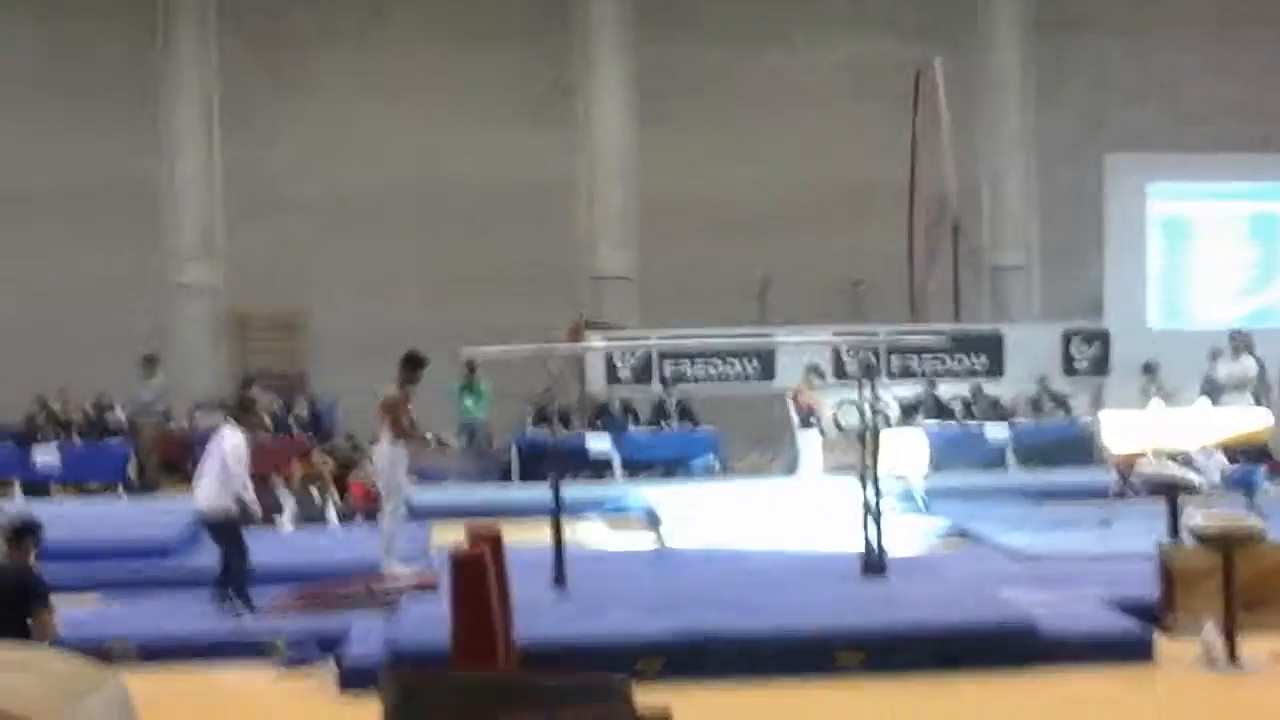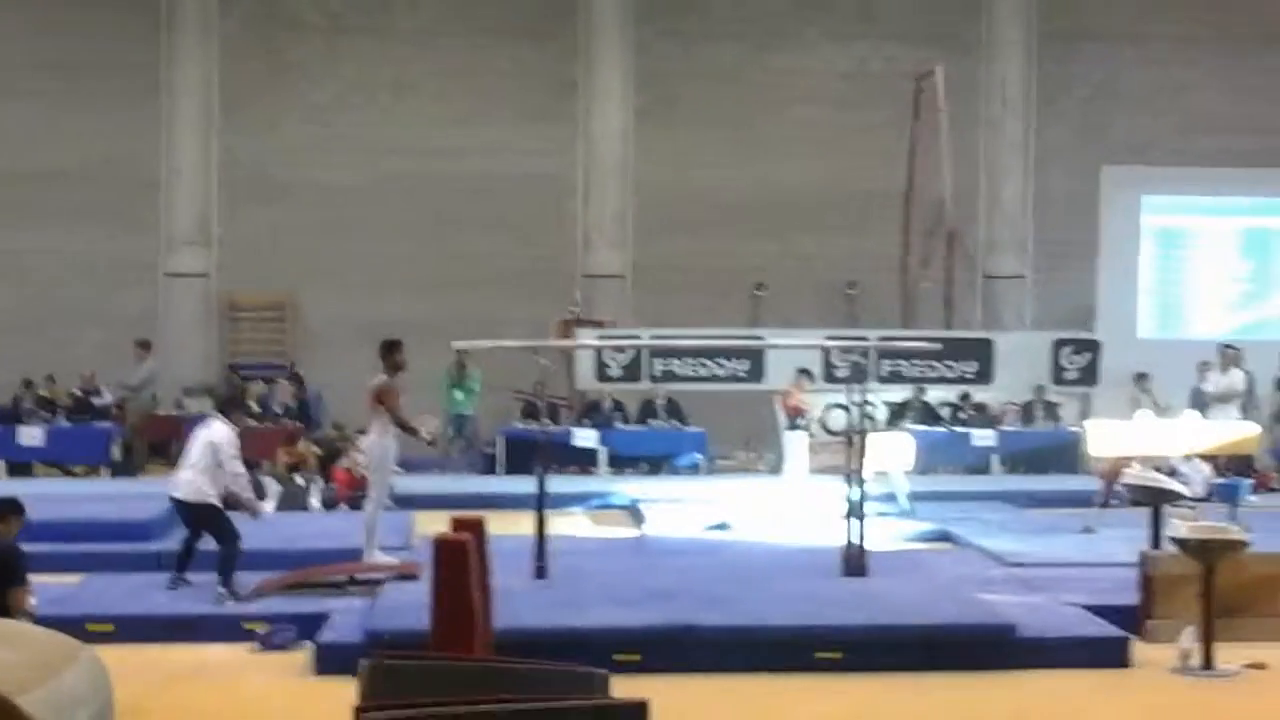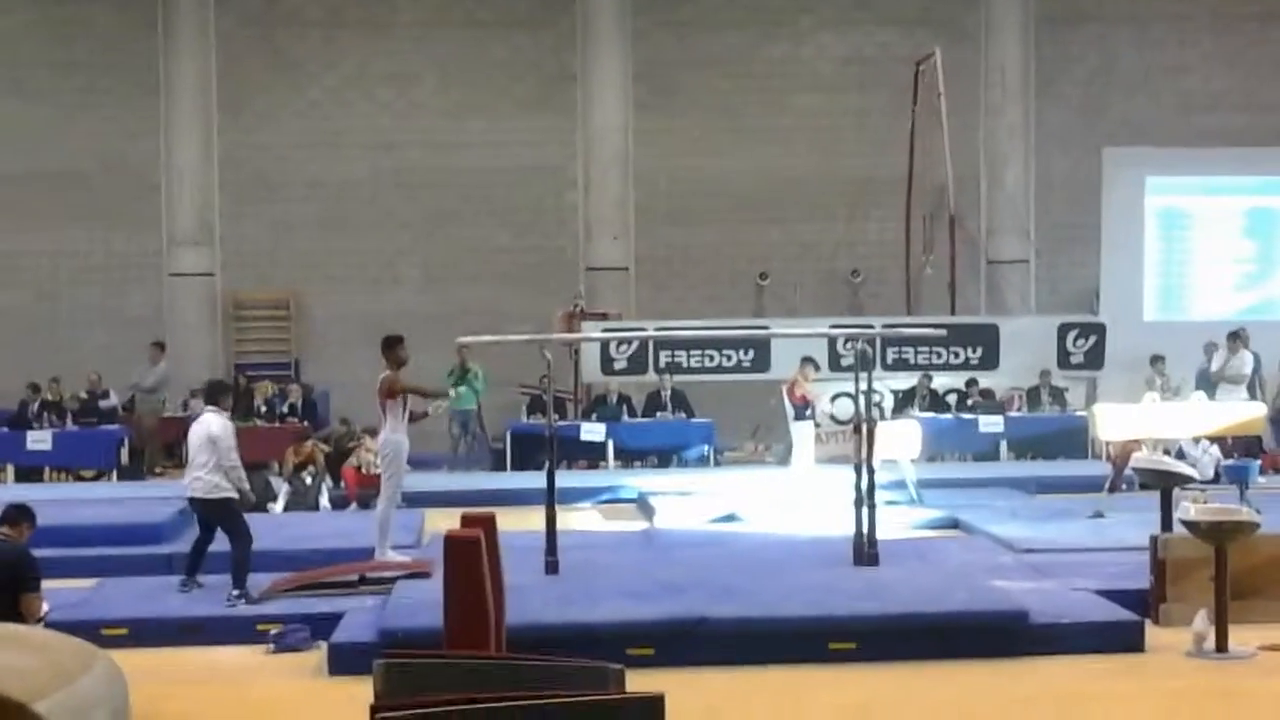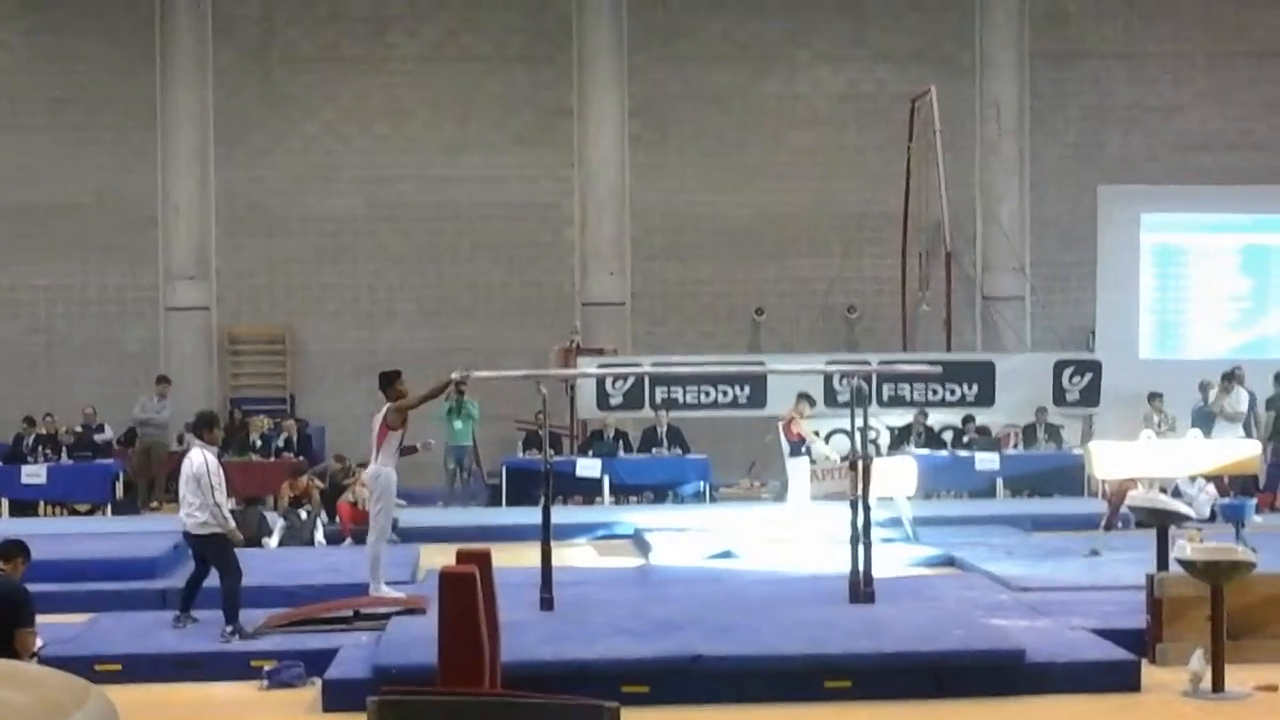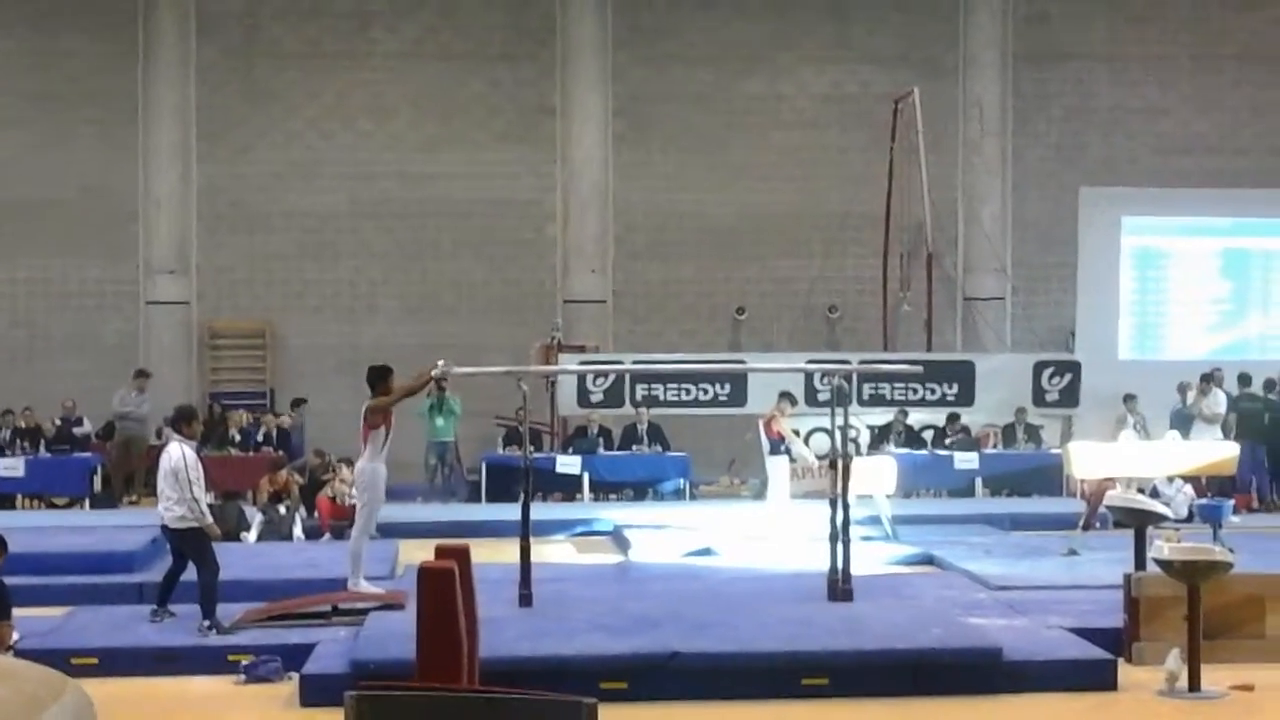
dt=0.5s
person 1, frame 1
left shoulder: (402, 396)
right shoulder: (396, 397)
left elbow: (410, 428)
right elbow: (401, 432)
left wrist: (425, 437)
right wrist: (428, 438)
left hip: (395, 455)
right hip: (391, 456)
left knee: (393, 509)
right knee: (395, 510)
left ankle: (388, 560)
right ankle: (389, 561)
person 1, frame 2
left shoulder: (387, 383)
right shoulder: (386, 385)
left elbow: (395, 419)
right elbow: (397, 419)
left wrist: (419, 432)
right wrist: (422, 433)
left hip: (383, 443)
right hip: (380, 444)
left knee: (377, 499)
right knee: (376, 499)
left ankle: (372, 550)
right ankle: (370, 552)
person 1, frame 3
left shoulder: (394, 380)
right shoulder: (390, 379)
left elbow: (406, 415)
right elbow: (419, 390)
left wrist: (429, 412)
right wrist: (447, 393)
left hip: (397, 440)
right hip: (393, 441)
left knee: (390, 497)
right knee: (388, 497)
left ankle: (383, 549)
right ankle: (381, 551)
person 1, frame 4
left shoulder: (387, 413)
right shoulder: (397, 409)
right elbow: (427, 396)
left wrist: (418, 447)
right wrist: (452, 379)
left hip: (378, 473)
right hip: (382, 475)
left knee: (378, 531)
right knee: (379, 532)
left ankle: (376, 583)
right ankle: (377, 585)
person 1, frame 5
left shoulder: (381, 404)
right shoulder: (376, 407)
left elbow: (406, 389)
right elbow: (408, 391)
left wrist: (433, 370)
right wrist: (433, 375)
left hip: (374, 468)
right hip: (370, 469)
left knee: (364, 527)
right knee: (363, 527)
left ankle: (356, 578)
right ankle: (355, 580)
person 2, frame 1
left shoulder: (227, 435)
right shoulder: (235, 439)
right elbow: (238, 477)
left wrist: (247, 503)
right wrist: (253, 506)
left hip: (209, 502)
right hip: (217, 504)
left knee: (232, 549)
right knee: (237, 551)
left ankle: (222, 591)
right ankle: (242, 601)
person 2, frame 2
left shoulder: (207, 427)
right shoulder: (225, 432)
right elbow: (234, 470)
left wrist: (239, 497)
right wrist: (251, 500)
left hip: (181, 492)
right hip: (198, 496)
left knee: (195, 532)
right knee: (230, 539)
left ankle: (178, 576)
right ankle: (225, 589)
person 2, frame 3
left shoulder: (196, 424)
right shoulder: (221, 424)
right elbow: (230, 463)
right wrist: (246, 490)
left hip: (197, 492)
right hip: (217, 493)
left knee: (205, 535)
right knee: (242, 539)
left ankle: (188, 579)
right ankle: (238, 592)
person 2, frame 4
left shoulder: (191, 456)
right shoulder: (206, 459)
right elbow: (214, 500)
left wrist: (227, 527)
right wrist: (232, 528)
left hip: (193, 526)
right hip: (208, 528)
left knee: (201, 569)
right knee: (232, 574)
left ankle: (183, 614)
right ankle: (231, 627)
person 2, frame 5
left shoulder: (169, 450)
right shoulder: (185, 454)
right elbow: (192, 495)
left wrist: (204, 521)
right wrist: (209, 523)
left hip: (171, 520)
right hip: (186, 522)
left knee: (178, 564)
right knee: (209, 568)
left ankle: (160, 608)
right ankle: (208, 622)
